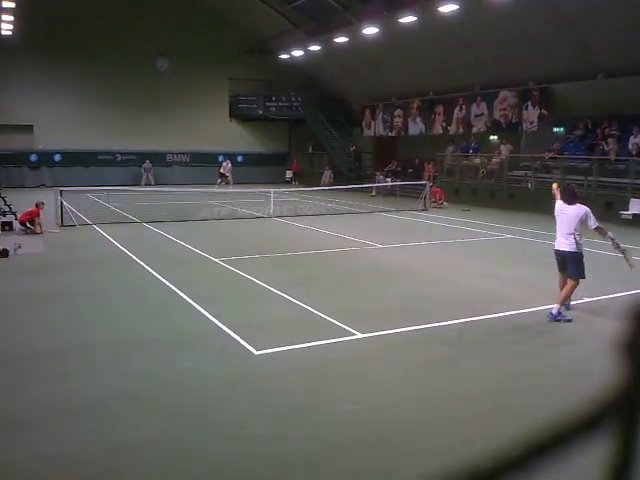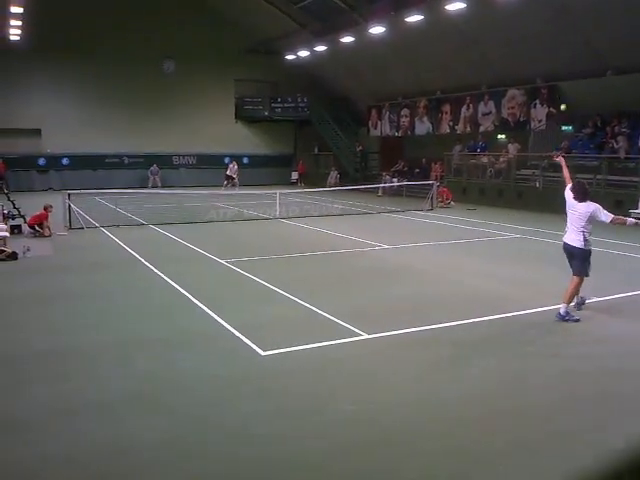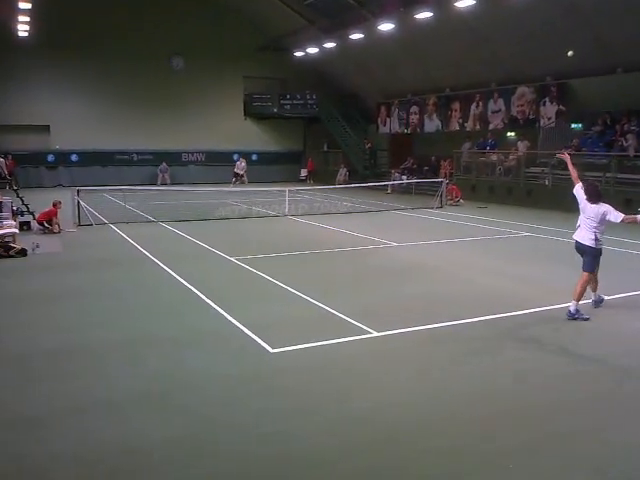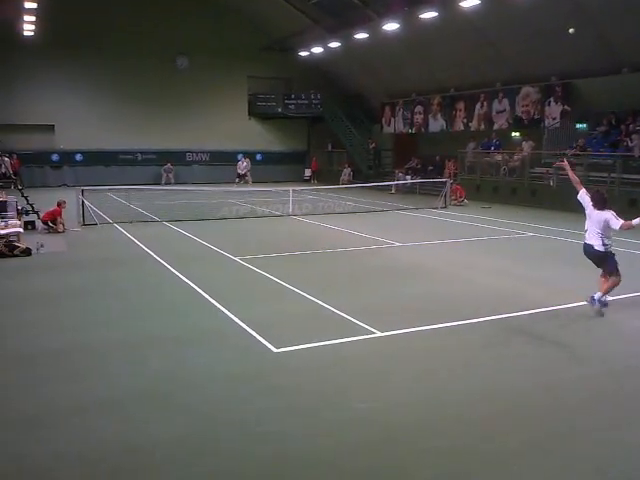
dt=0.2s
person 1, frame 1
left shoulder: (559, 206)
right shoulder: (583, 210)
left elbow: (558, 197)
right elbow: (598, 229)
left wrist: (555, 190)
right wrist: (613, 240)
left hip: (559, 248)
right hip: (573, 250)
left knee: (563, 276)
right knee: (573, 282)
left ankle: (565, 301)
right ankle: (555, 311)
person 1, frame 2
left shoulder: (570, 199)
right shoulder: (593, 208)
left elbow: (568, 181)
right elbow: (615, 220)
left wrist: (563, 163)
left hip: (567, 243)
right hip: (581, 247)
left knee: (576, 274)
right knee: (577, 279)
left ankle: (578, 299)
right ankle: (563, 311)
person 1, frame 3
left shoulder: (582, 200)
right shoulder: (605, 209)
left elbow: (575, 179)
right elbow: (625, 219)
left wrist: (568, 161)
left hip: (579, 242)
right hip: (592, 246)
left knee: (593, 271)
right knee: (586, 277)
left ankle: (596, 298)
right ankle: (573, 309)
person 1, frame 4
left shoulder: (588, 205)
right shoulder: (608, 215)
left elbow: (578, 184)
right elbow: (624, 226)
left wrist: (567, 168)
left hip: (588, 247)
right hip: (601, 250)
left knee: (606, 272)
right knee: (615, 278)
left ankle: (601, 298)
right ankle: (597, 298)
